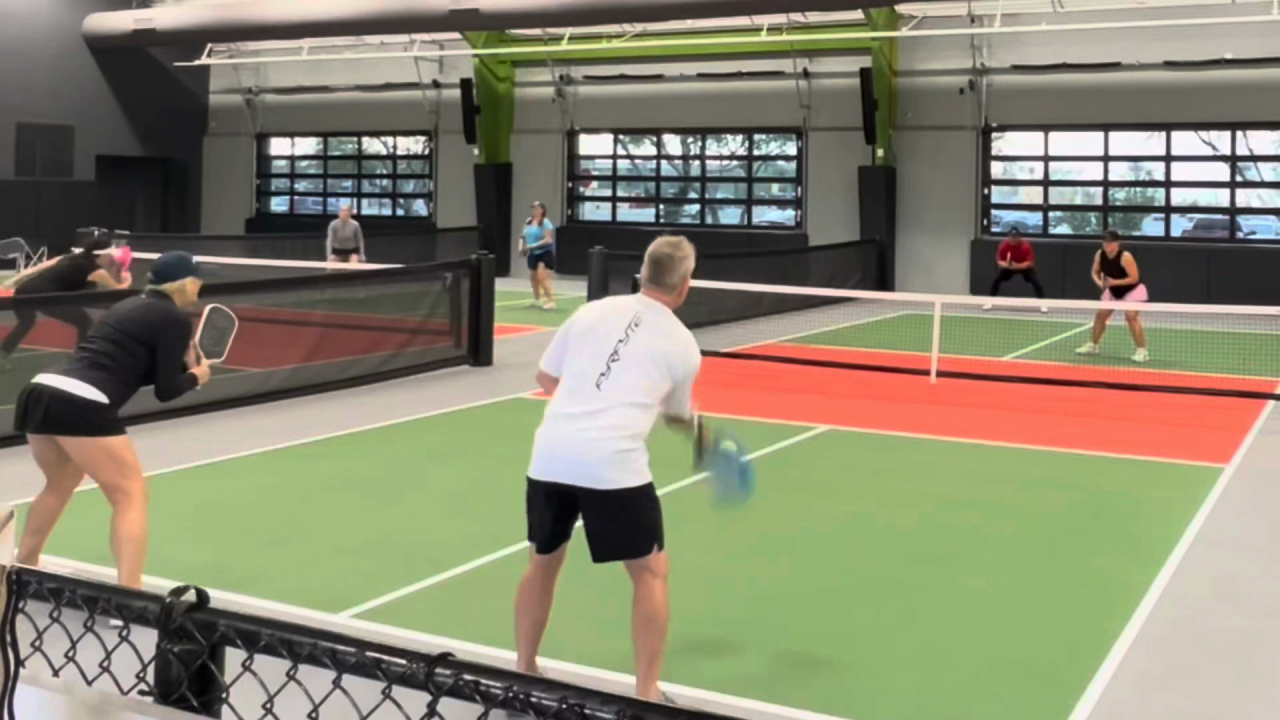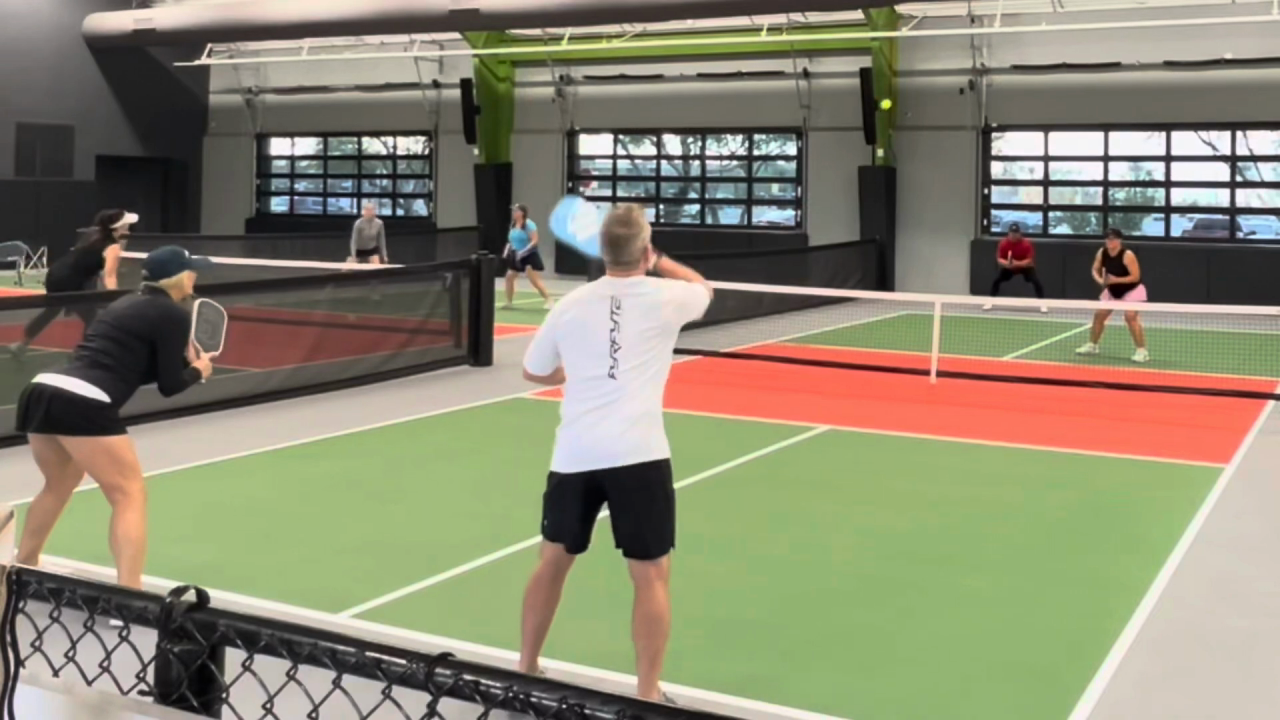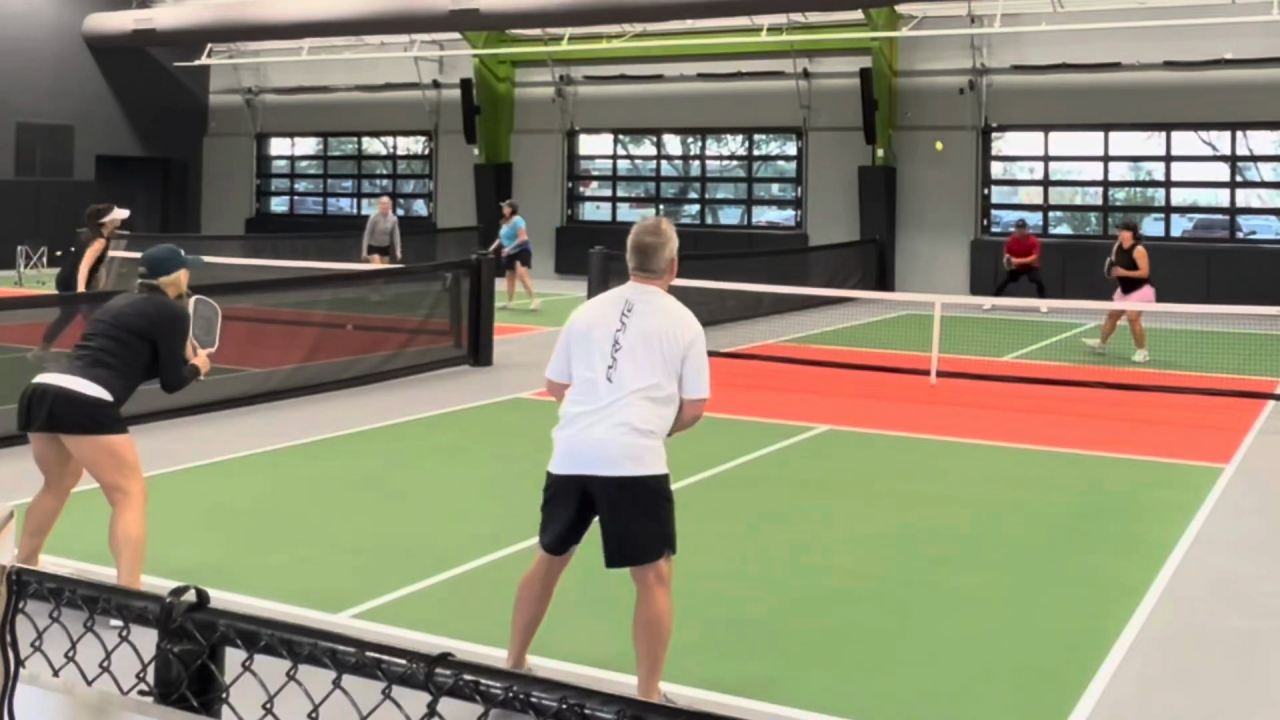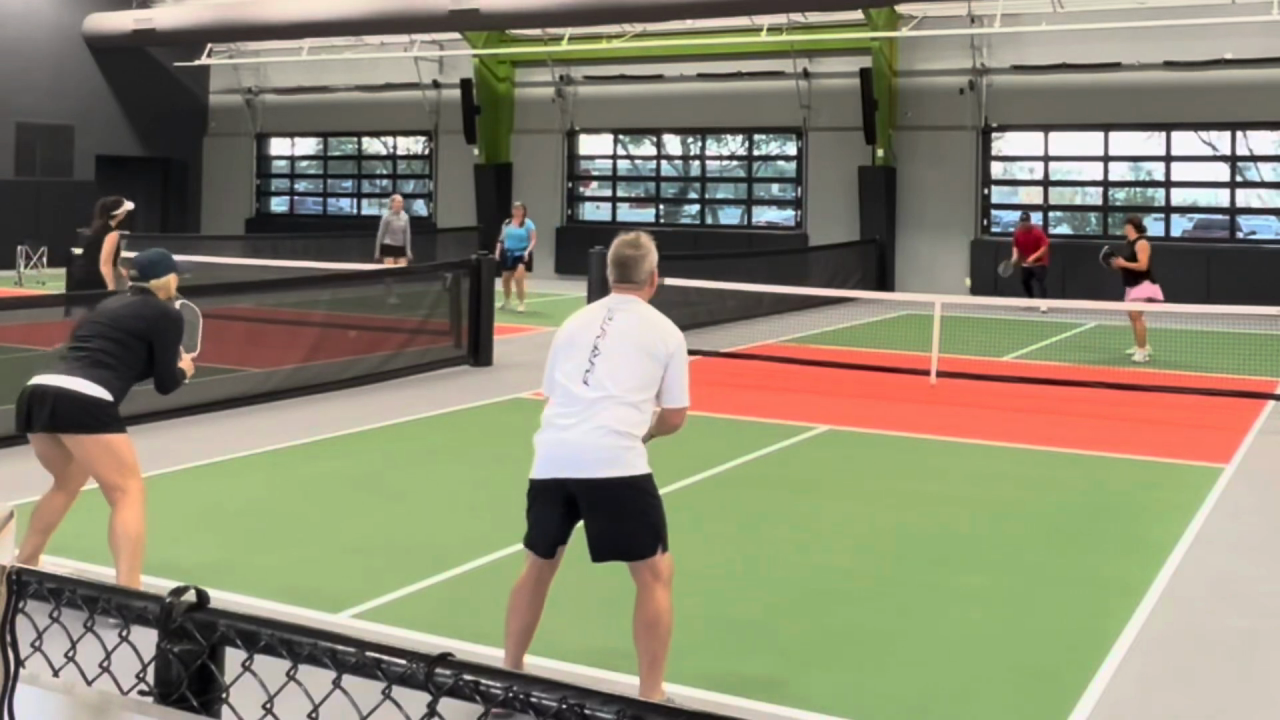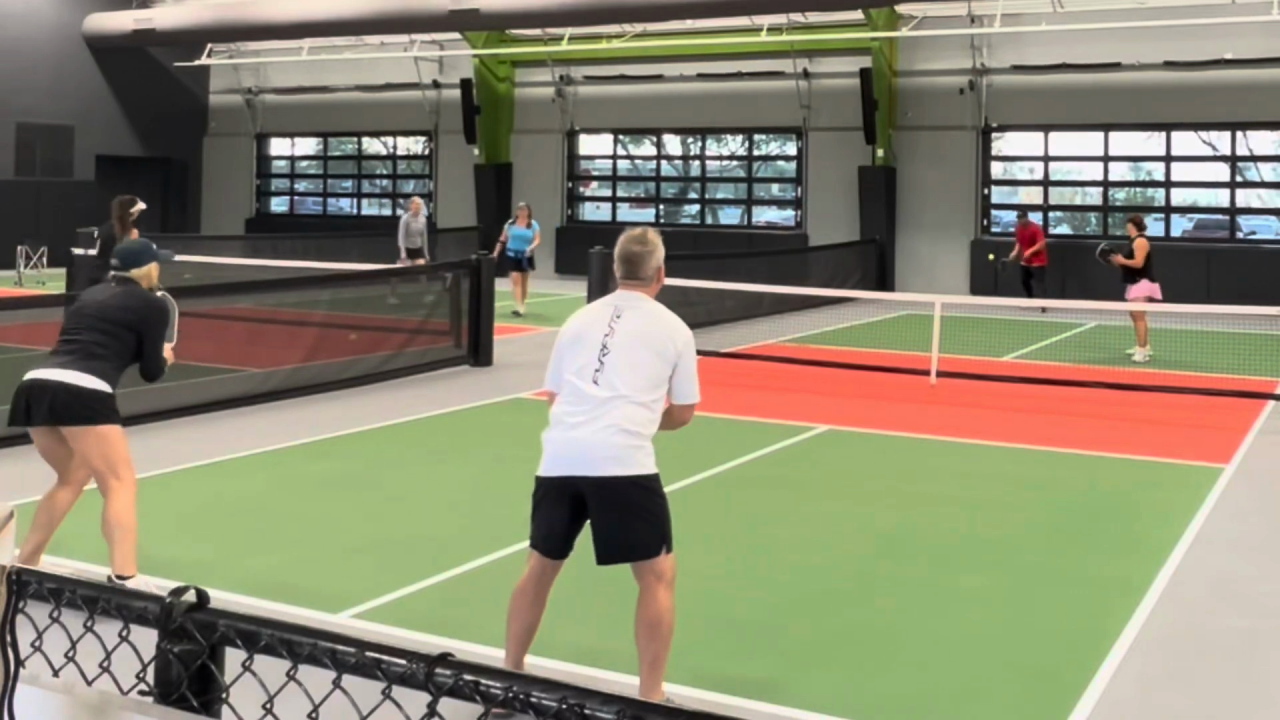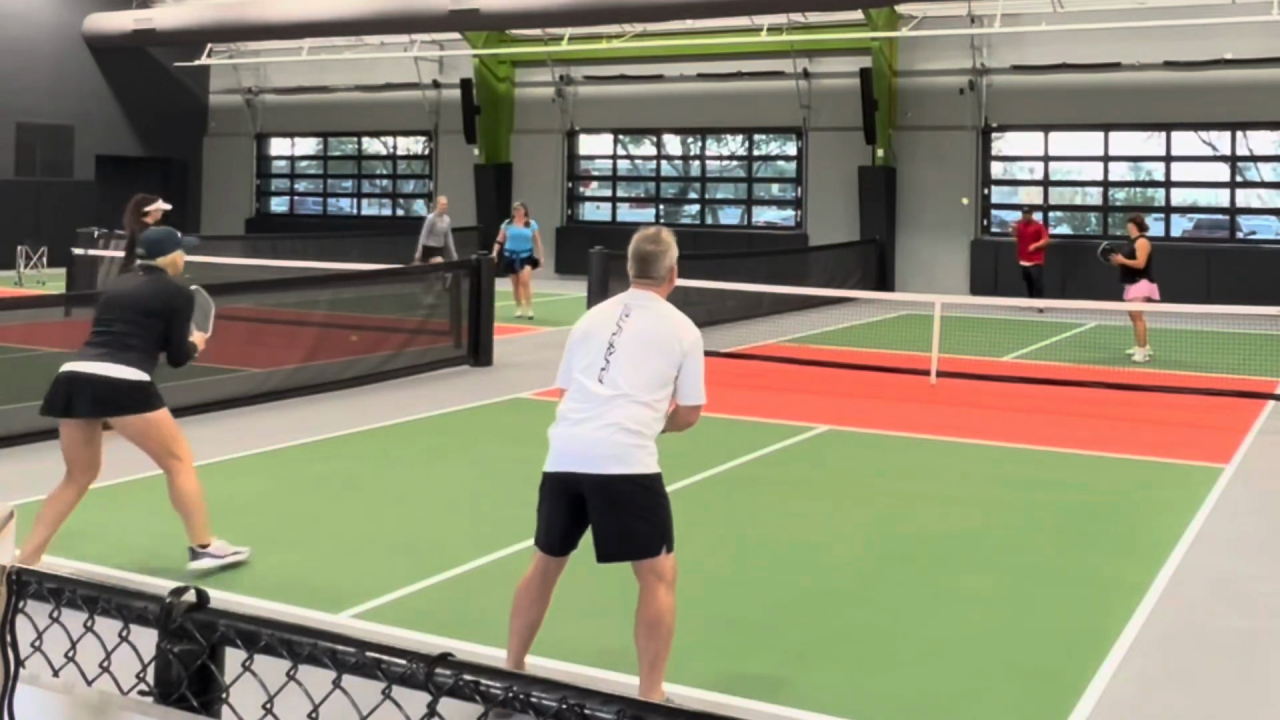
dt=0.4s
person 1, frame 1
left shoulder: (592, 311)
right shoulder: (683, 347)
left elbow: (546, 380)
right elbow: (677, 416)
right wrist: (671, 415)
left hip: (548, 457)
right hip: (612, 466)
left knee: (543, 563)
right knee: (651, 574)
left ankle: (523, 675)
right ankle: (646, 697)
person 1, frame 2
left shoulder: (569, 306)
right shoulder: (666, 300)
left elbow: (535, 371)
right elbow: (703, 288)
right wrist: (659, 261)
left hip: (574, 453)
right hip: (638, 456)
left knee: (553, 562)
right knee: (651, 576)
left ankle: (526, 672)
right ankle: (648, 697)
person 1, frame 3
left shoulder: (588, 312)
right shoulder: (683, 322)
left elbow: (556, 386)
right elbow: (693, 409)
left hip: (571, 455)
right hip: (635, 462)
left knee: (549, 560)
right knee: (654, 579)
left ankle: (512, 668)
right ankle: (647, 698)
person 1, frame 4
left shoulder: (574, 323)
right shoulder: (665, 332)
right elbow: (673, 418)
left hip: (552, 459)
right hip: (616, 464)
left knee: (540, 565)
right knee: (654, 575)
left ankle: (509, 677)
right ankle: (651, 697)
person 1, frame 5
left shoulder: (579, 319)
right shoulder: (673, 329)
right elbow: (682, 413)
left hip: (560, 459)
right hip: (623, 464)
left knee: (541, 566)
right knee: (657, 576)
right ankle: (650, 700)
person 1, frame 6
left shoulder: (592, 317)
right shoulder: (682, 329)
right elbow: (688, 415)
left hip: (565, 456)
right hip: (625, 461)
left knee: (546, 564)
right knee: (658, 575)
left ankle: (510, 676)
right ankle: (649, 700)
person 2, frame 1
left shoulder: (131, 306)
right shoulder: (175, 320)
right elbow: (165, 391)
left wrist: (183, 364)
right wrist: (196, 376)
left hip: (38, 392)
right hip: (81, 405)
left knee: (61, 484)
right knee: (130, 494)
person 2, frame 2
left shoulder: (128, 303)
right shoulder: (173, 314)
right elbow: (168, 386)
left wrist: (183, 359)
right wrist: (198, 369)
left hip: (40, 391)
right hip: (83, 404)
left knee: (60, 483)
right knee: (129, 494)
person 2, frame 3
left shoulder: (122, 302)
right shoulder: (172, 312)
right elbow: (171, 382)
left wrist: (180, 357)
right wrist: (196, 366)
left hip: (40, 392)
right hip: (85, 403)
left knee: (59, 484)
right knee: (129, 494)
person 2, frame 4
left shoulder: (110, 304)
right shoulder: (166, 315)
right elbow: (165, 384)
left wrist: (165, 361)
right wrist: (184, 370)
left hip: (37, 392)
right hip: (83, 402)
left knee: (68, 482)
right knee: (128, 493)
left ankle: (22, 570)
person 2, frame 5
left shoulder: (92, 293)
right shoulder: (152, 304)
right elbow: (151, 372)
left wrist: (148, 352)
right wrist: (164, 358)
left hip: (35, 386)
right hip: (82, 393)
left knee: (74, 476)
right knee: (120, 484)
left ankle: (23, 569)
right ankle: (125, 580)
person 2, frame 6
left shoulder: (118, 284)
right shoulder: (177, 293)
right elbow: (176, 357)
left wrist: (180, 339)
right wrist: (194, 344)
left hip: (73, 377)
right hip: (122, 384)
left knee: (79, 476)
right knee: (178, 461)
left ankle: (25, 565)
right ankle: (204, 547)
